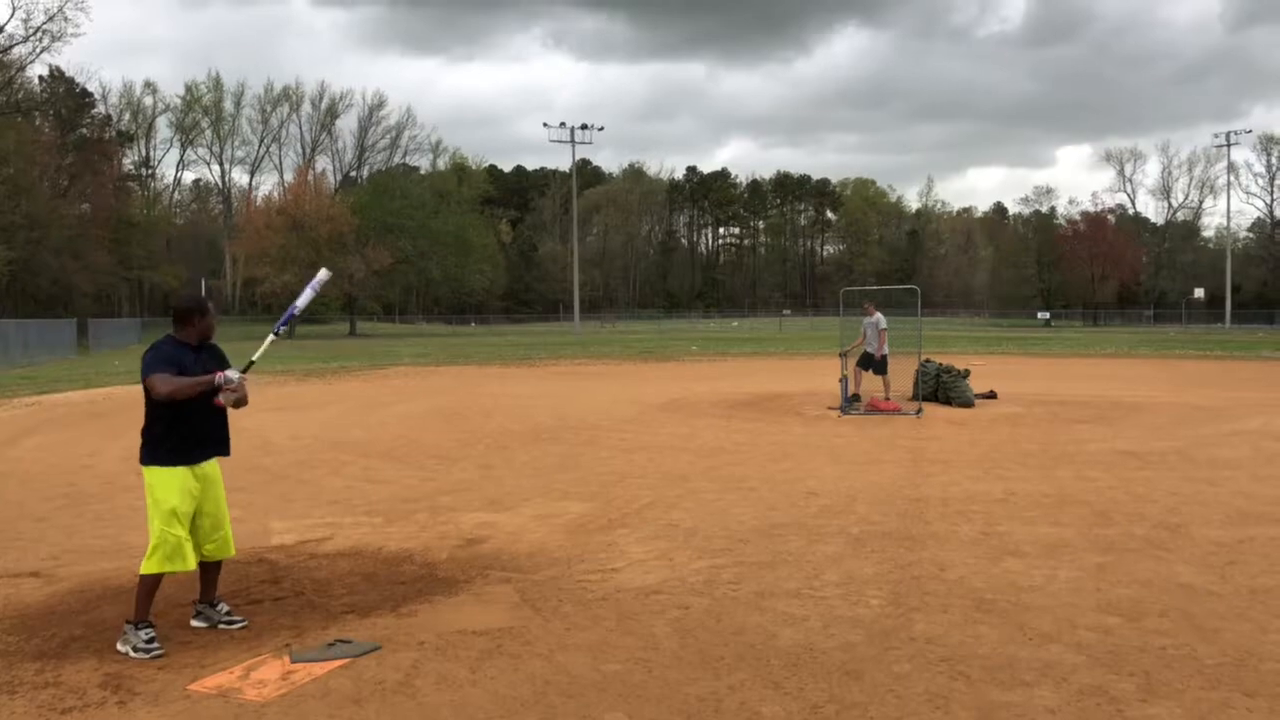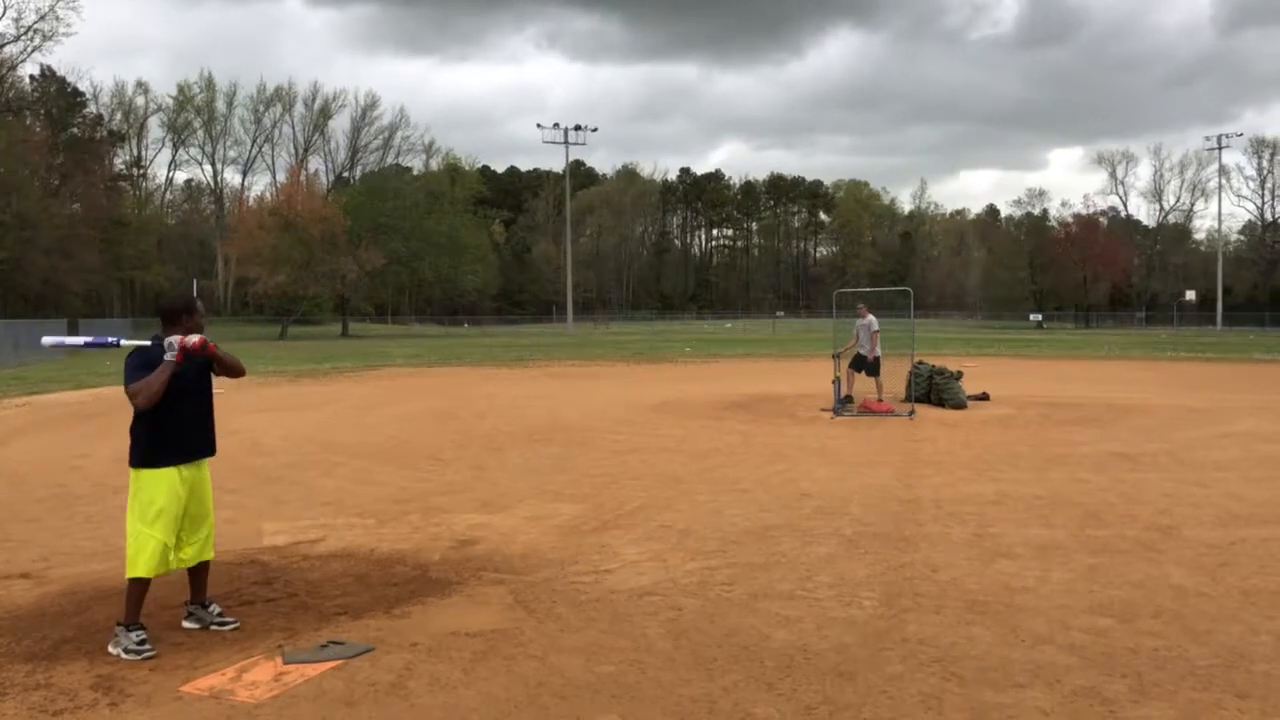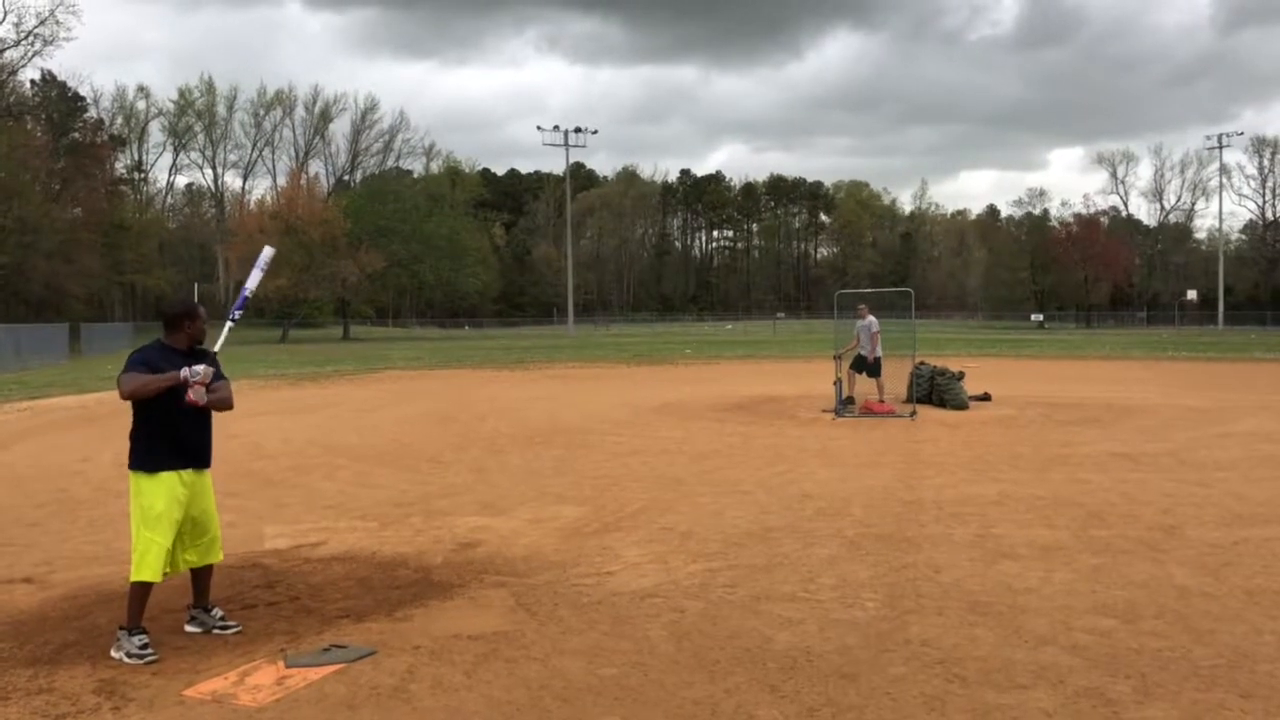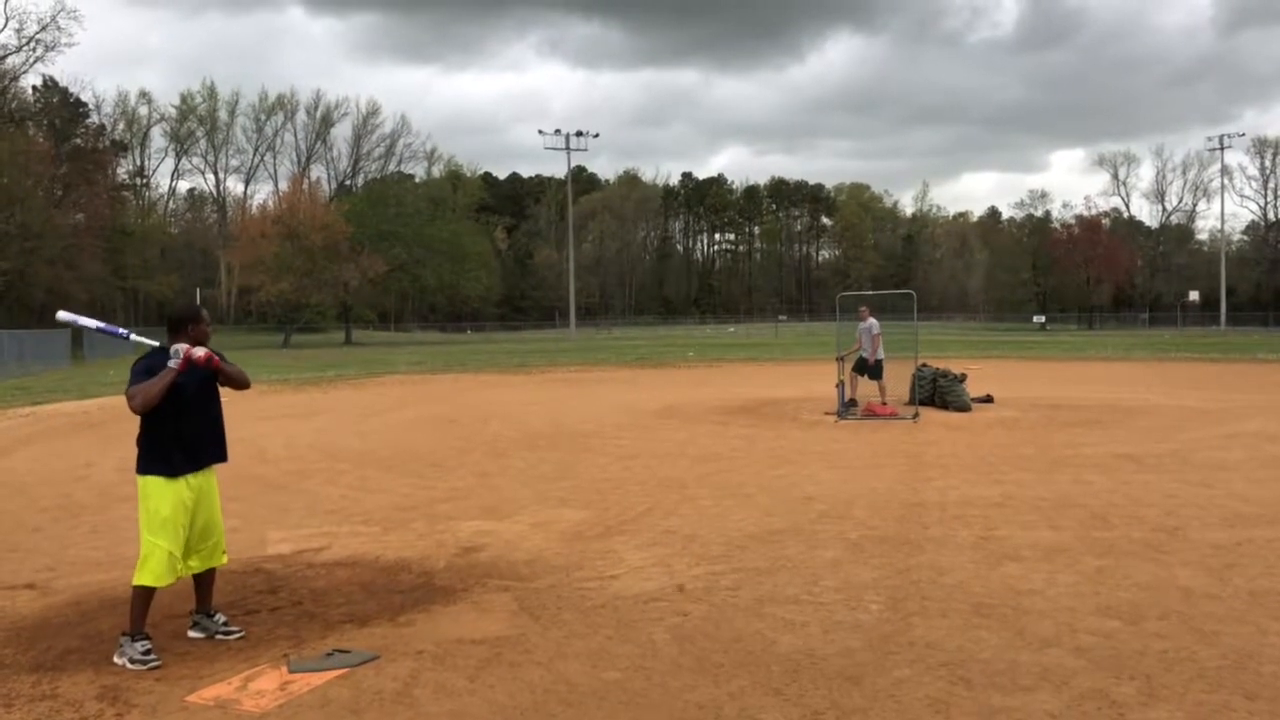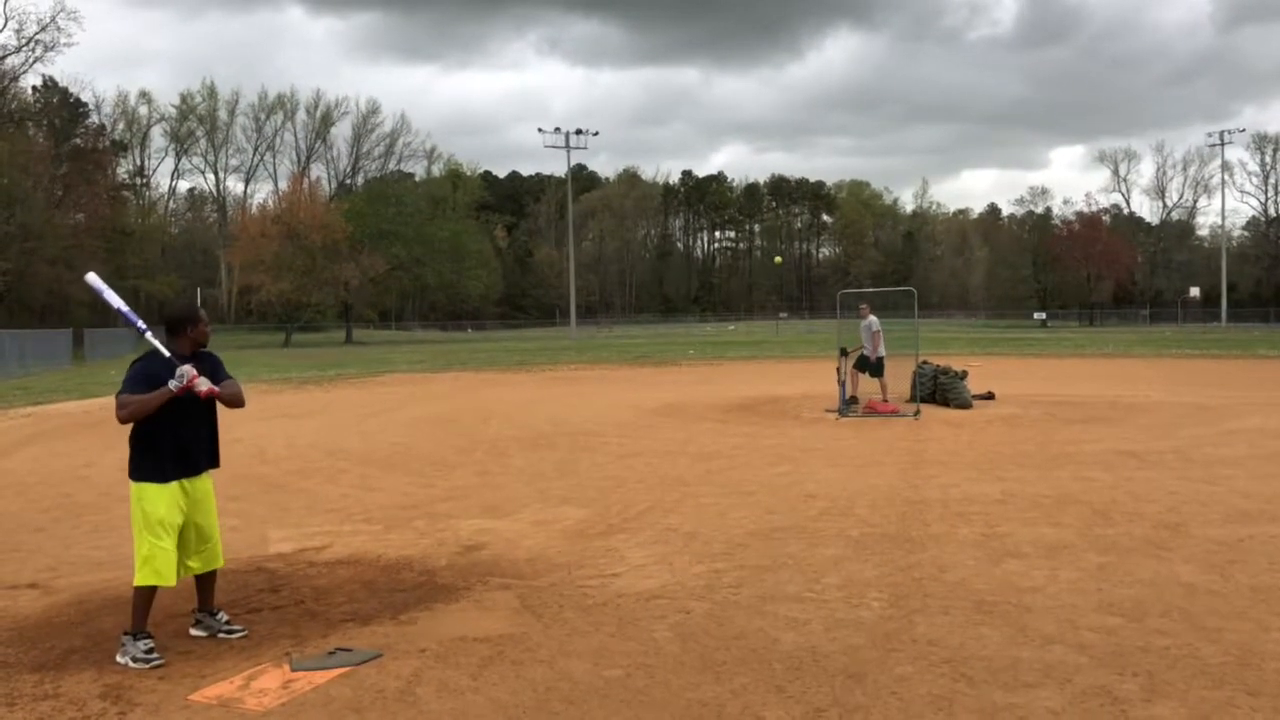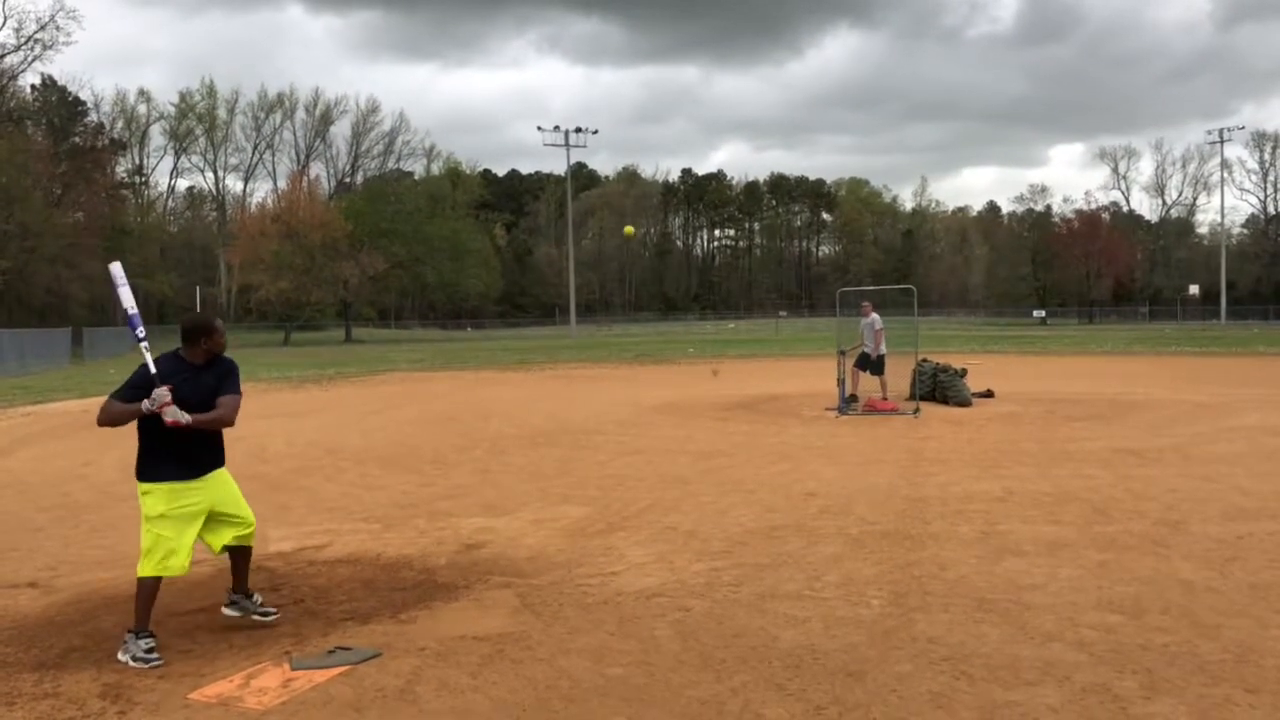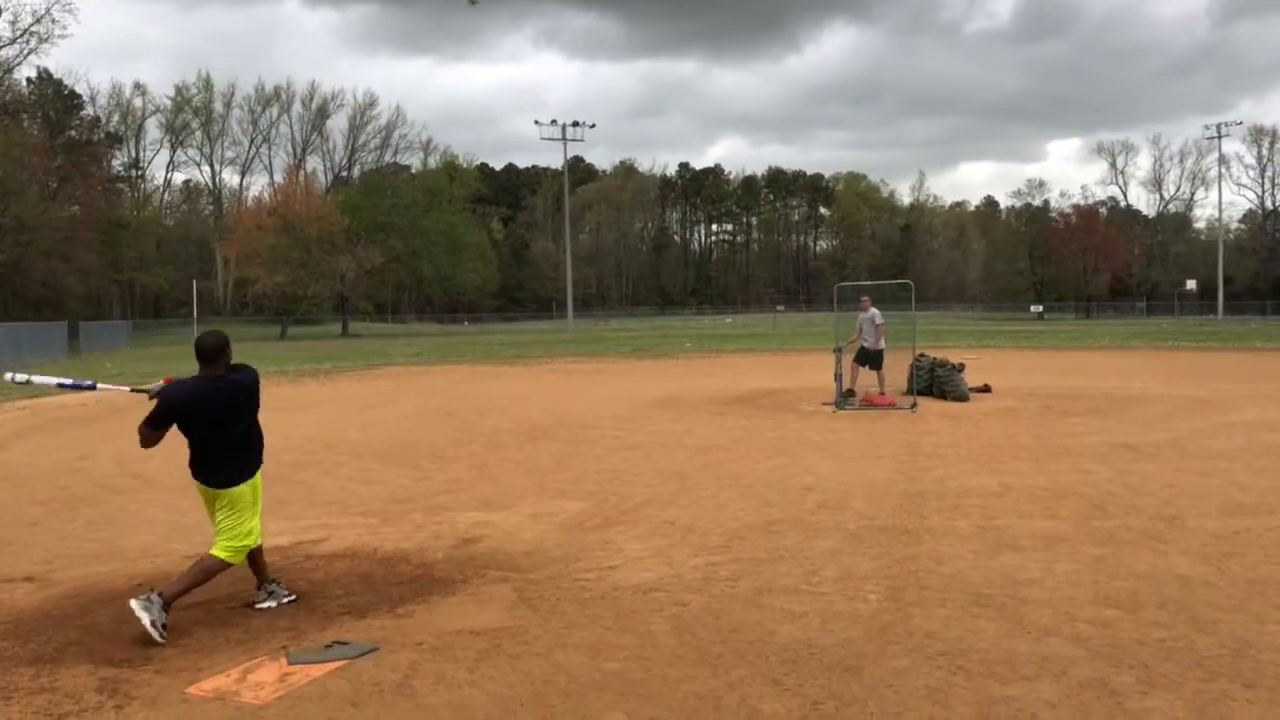
dt=0.5s
person 1, frame 1
left shoulder: (213, 353)
right shoulder: (160, 353)
left elbow: (241, 395)
right elbow: (163, 389)
left wrist: (232, 395)
right wrist: (215, 380)
left hip: (206, 460)
right hip: (167, 464)
left knee: (215, 535)
right knee: (166, 544)
left ankle: (206, 607)
right ankle: (136, 628)
person 1, frame 2
left shoulder: (198, 351)
right shoulder: (143, 356)
left elbow: (238, 370)
right elbow: (141, 400)
left wrist: (210, 349)
right wrist: (170, 360)
left hip: (195, 461)
right hip: (156, 466)
left knee: (199, 537)
right knee: (150, 546)
left ankle: (198, 608)
right ankle: (128, 629)
person 1, frame 3
left shoulder: (204, 358)
right shoulder: (146, 357)
left elbow: (227, 399)
right elbow: (127, 389)
left wrist: (205, 396)
right wrist: (182, 375)
left hip: (197, 466)
right hip: (155, 470)
left knee: (204, 539)
right knee: (151, 551)
left ankle: (201, 612)
right ankle: (129, 633)
person 1, frame 4
left shoulder: (205, 360)
right shoulder: (149, 363)
left elbow: (243, 382)
right elbow: (138, 403)
left wrist: (214, 362)
right wrist: (173, 367)
left hip: (202, 470)
right hip: (163, 475)
left knee: (207, 544)
right knee: (157, 556)
left ankle: (203, 617)
right ankle: (132, 639)
person 1, frame 5
left shoulder: (208, 362)
right shoulder: (147, 367)
left elbow: (238, 397)
right elbow: (123, 412)
left wrist: (213, 389)
right wrist: (174, 387)
left hip: (198, 474)
right hip: (155, 480)
left knee: (208, 548)
right knee: (154, 559)
left ankle: (206, 616)
right ankle: (134, 638)
person 1, frame 6
left shoulder: (225, 368)
right shoulder: (153, 372)
left elbow: (228, 414)
right elbow: (105, 416)
left wrist: (187, 419)
right wrist: (146, 406)
left hip: (210, 471)
right hip: (164, 480)
left knee: (242, 524)
right knee: (158, 555)
left ankle: (240, 597)
right ankle: (137, 637)
person 1, frame 7
left shoulder: (176, 395)
right shoulder: (247, 378)
left elbow: (146, 439)
left hip: (206, 478)
right hip: (241, 478)
left knee: (244, 531)
right knee: (229, 548)
left ankle: (266, 587)
right ankle: (158, 600)
